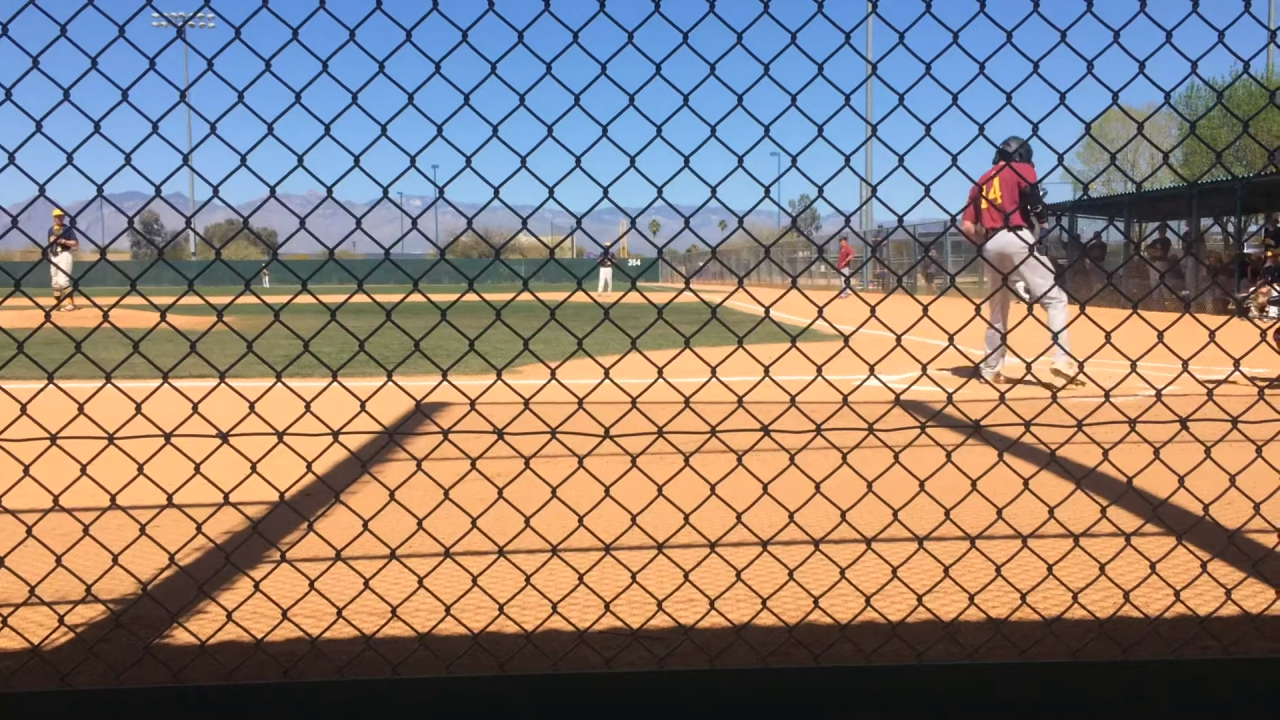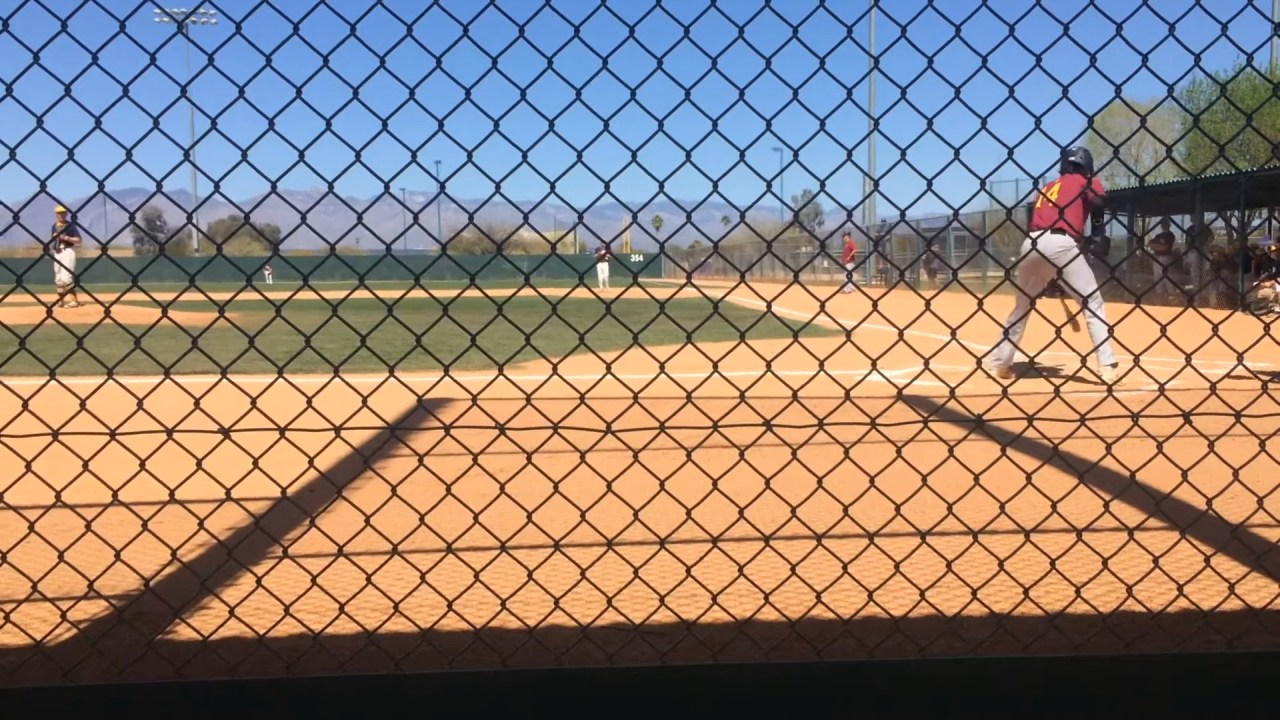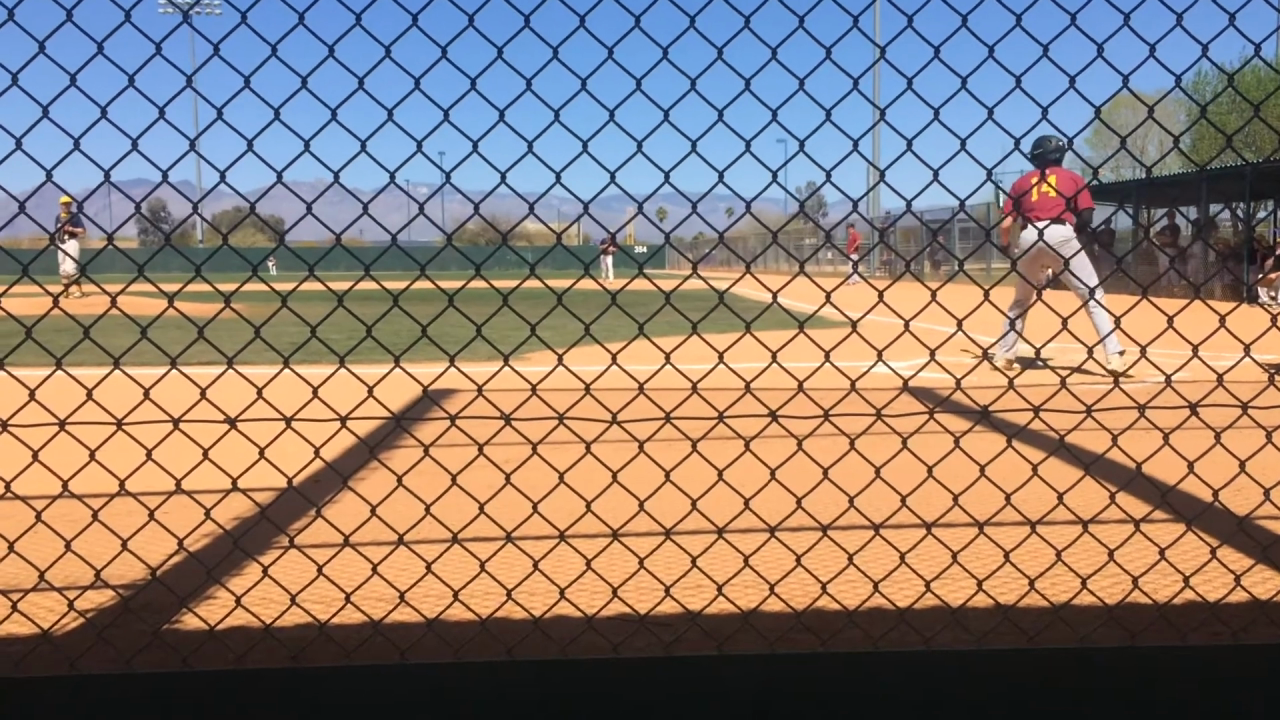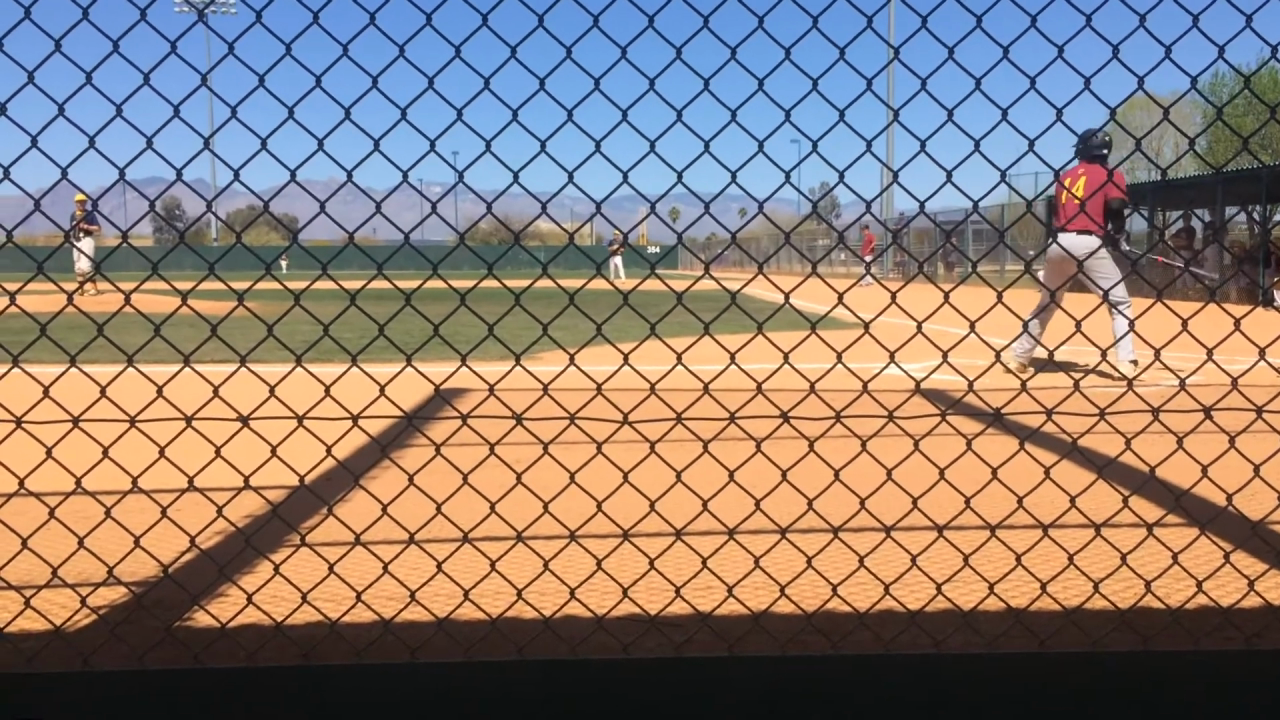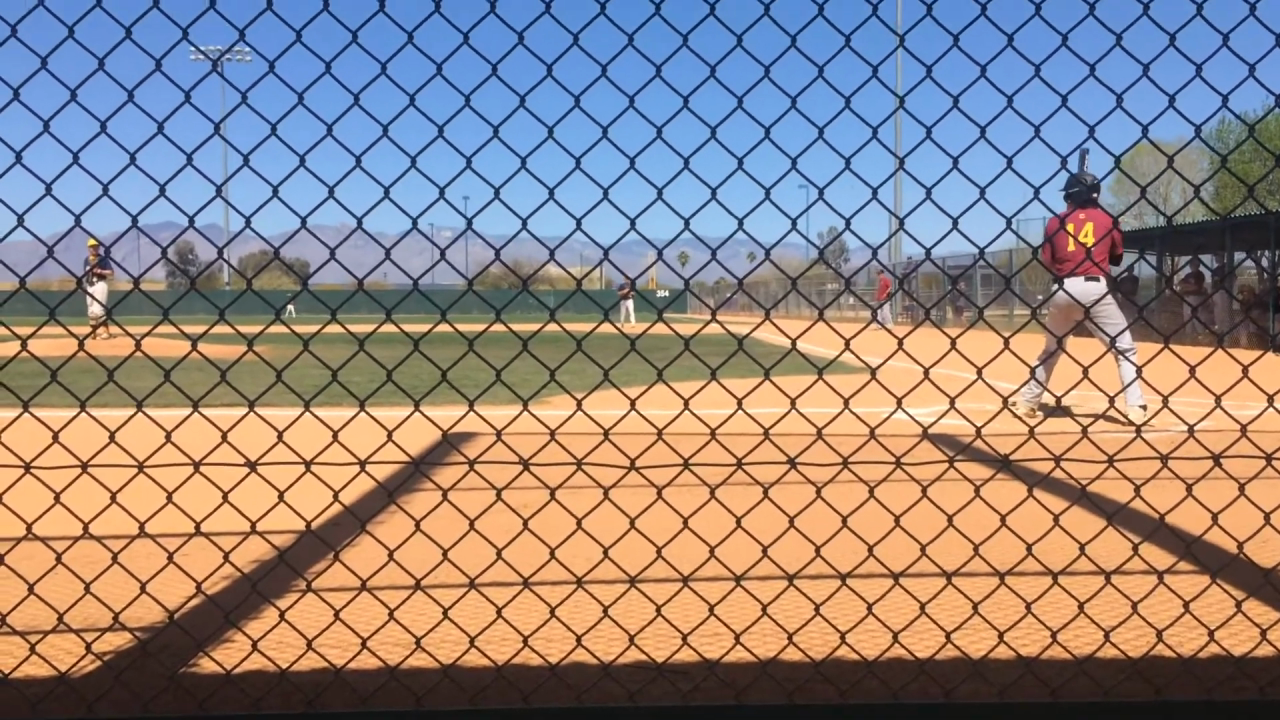
dt=0.7s
person 1, frame 1
left shoulder: (981, 182)
right shoulder: (1021, 169)
left elbow: (967, 225)
right elbow: (1030, 191)
right wrist: (1042, 222)
left hip: (991, 246)
right hip: (1017, 240)
left knee: (997, 312)
right knee: (1055, 299)
left ankle: (991, 369)
right ankle: (1061, 358)
person 1, frame 2
left shoulder: (1047, 188)
right shoulder: (1086, 181)
right elbow: (1096, 201)
left wrist: (1047, 275)
right wrist: (1096, 236)
left hip: (1030, 244)
right hip: (1061, 243)
left knee: (1021, 307)
right knee: (1093, 304)
left ankle: (998, 364)
right ankle: (1107, 367)
person 1, frame 3
left shoulder: (1022, 182)
right shoulder: (1074, 178)
left elbow: (1006, 224)
right elbow: (1086, 218)
left wrist: (1006, 246)
left hip: (1028, 237)
right hip: (1061, 235)
left knee: (1021, 300)
right knee: (1093, 295)
left ankle: (1003, 356)
right ankle: (1114, 355)
person 1, frame 4
left shoulder: (1064, 177)
right shoulder: (1109, 174)
right elbow: (1115, 204)
right wrist: (1117, 232)
left hip: (1057, 243)
right hip: (1087, 244)
left knee: (1046, 304)
right knee: (1120, 303)
left ankle: (1018, 359)
right ankle: (1126, 362)
person 1, frame 5
left shoulder: (1055, 222)
right shoulder: (1107, 220)
left elbow: (1047, 263)
right elbow: (1117, 259)
left hip: (1063, 290)
right hip: (1094, 289)
left knee: (1051, 350)
right knee: (1125, 349)
left ankle: (1026, 403)
right ankle: (1135, 408)
